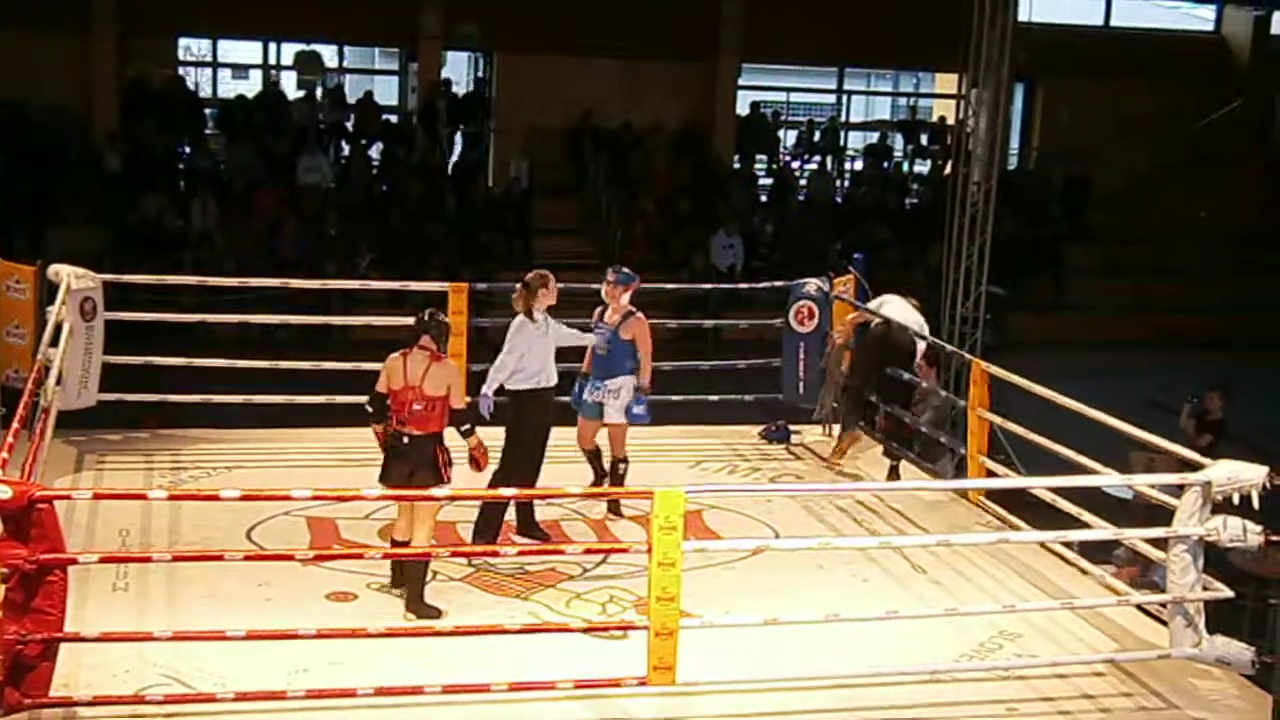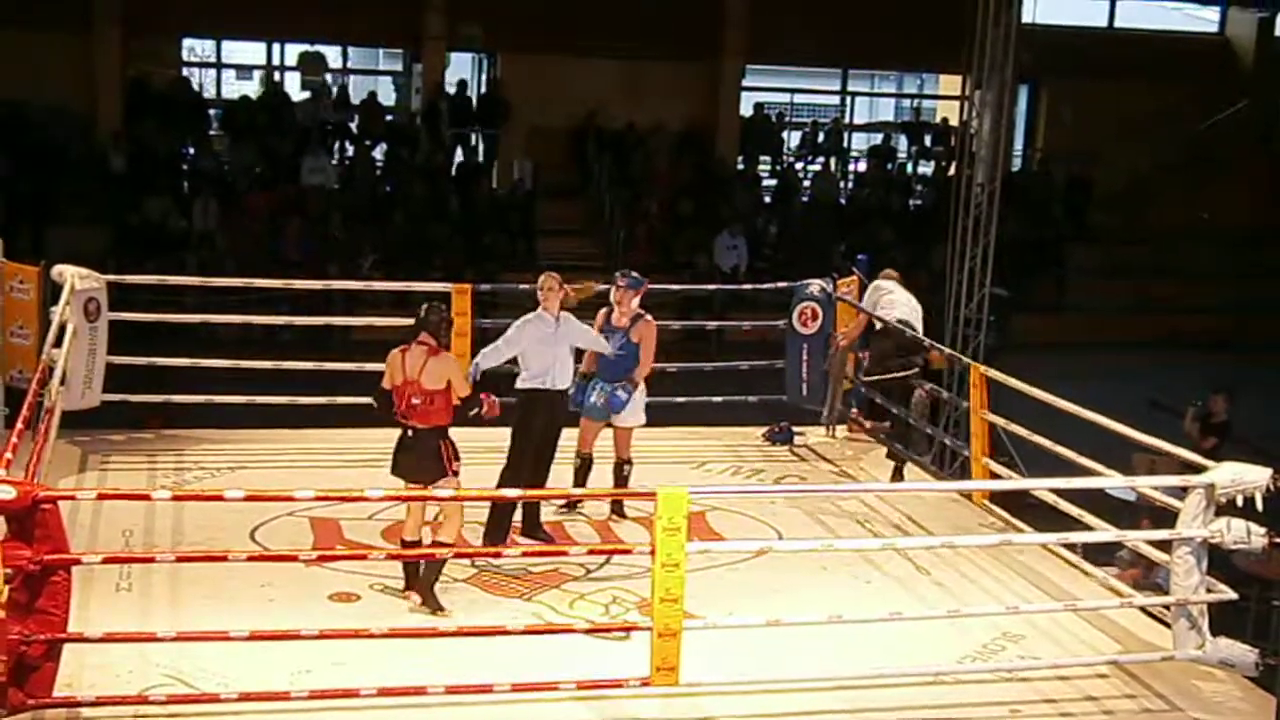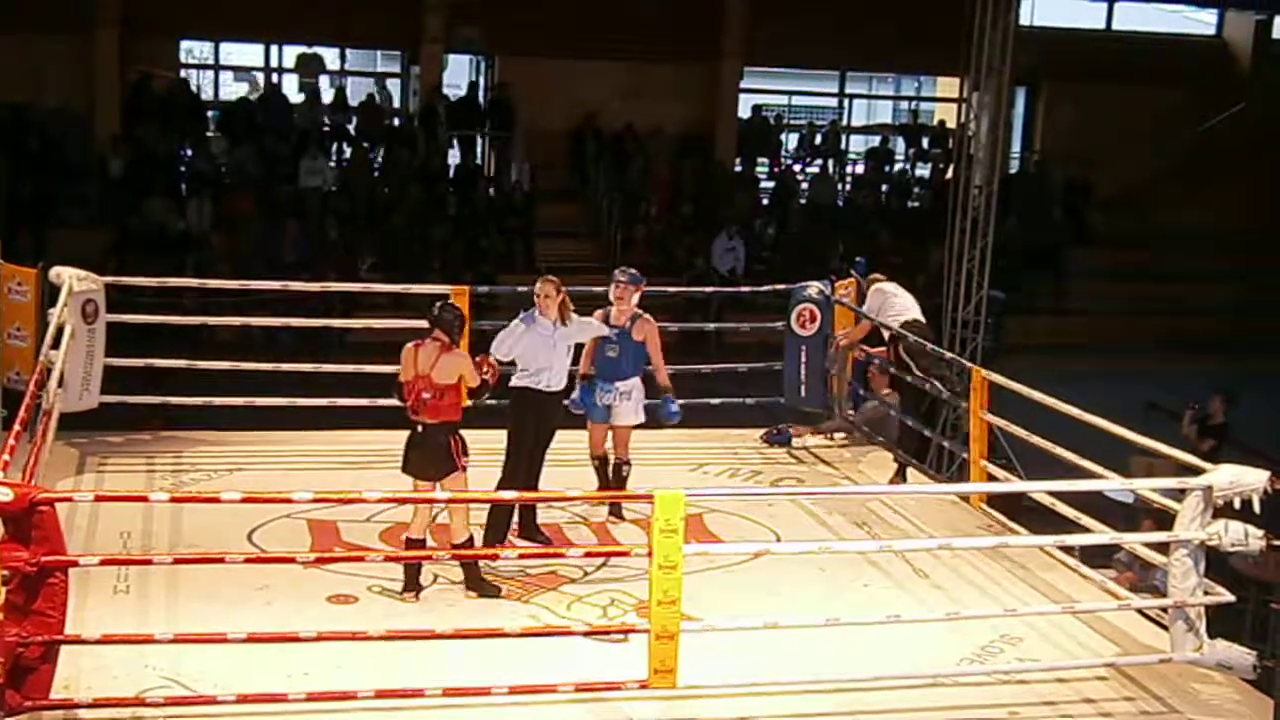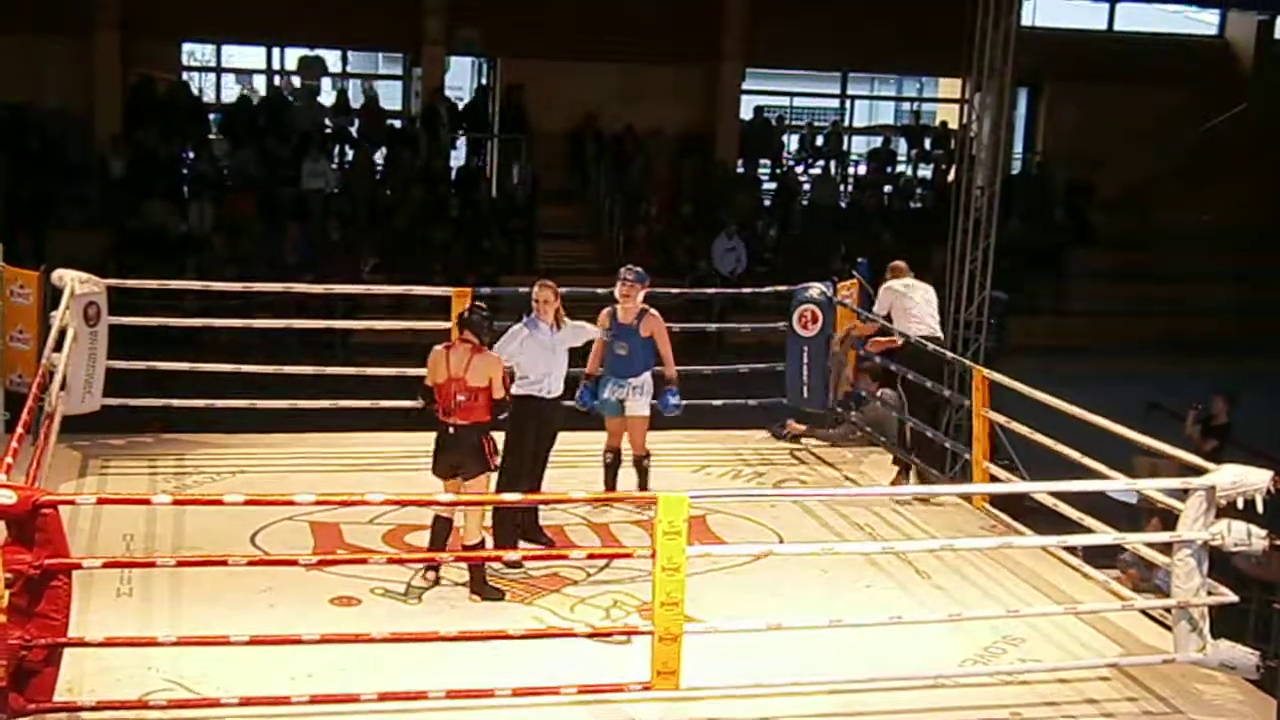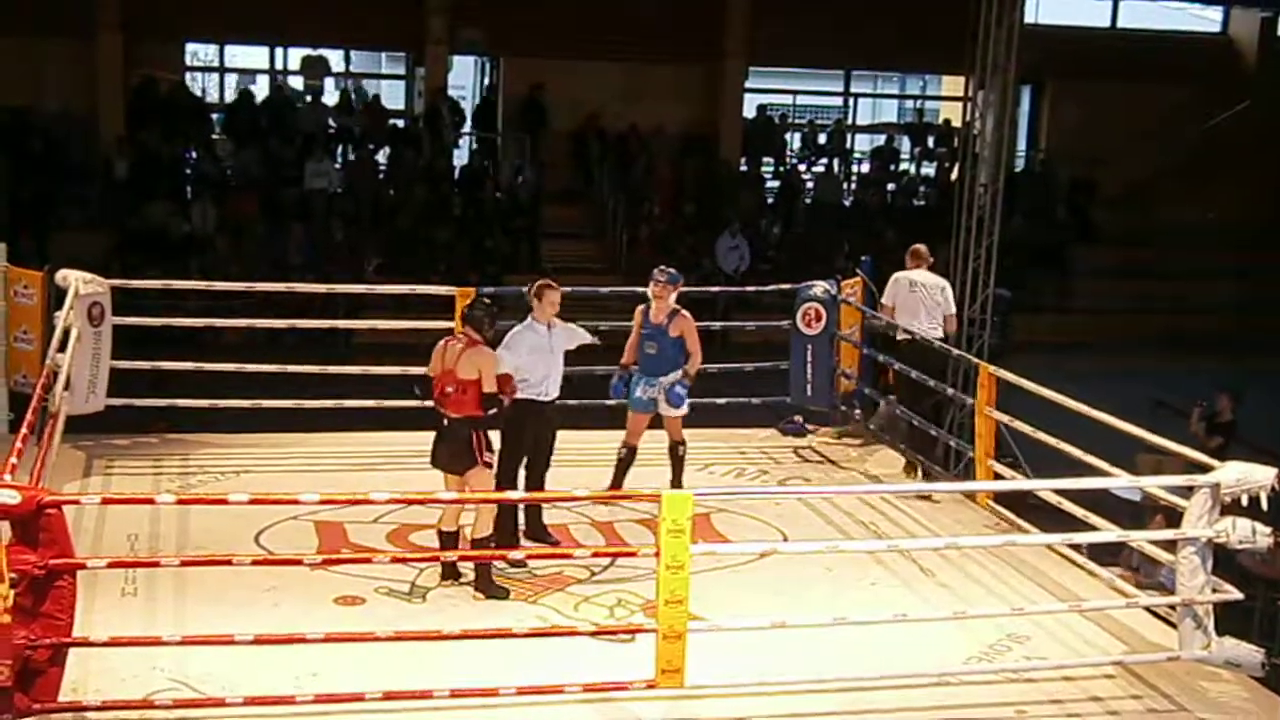
dt=0.4s
person 1, frame 1
left shoulder: (394, 361)
right shoulder: (449, 370)
left elbow: (375, 406)
right elbow: (460, 418)
left wrist: (382, 433)
right wrist: (477, 448)
left hip: (399, 449)
right hip: (429, 452)
left knee: (404, 516)
right knee: (423, 527)
left ankle: (400, 580)
right ankle: (414, 602)
person 1, frame 2
left shoulder: (396, 357)
right shoulder: (447, 362)
left elbow: (383, 402)
right elbow: (469, 404)
right wrist: (487, 405)
left hip: (407, 443)
right hip: (435, 445)
left knee: (414, 513)
right knee: (452, 518)
left ankle: (411, 584)
right ankle: (423, 589)
person 1, frame 3
left shoulder: (409, 351)
right shoulder: (458, 359)
left elbow: (402, 393)
right elbow: (478, 391)
right wrist: (487, 371)
left hip: (419, 439)
right hip: (445, 441)
left knee: (421, 513)
right knee: (459, 514)
left ankle: (411, 585)
right ankle: (474, 581)
person 1, frame 4
left shoulder: (438, 354)
right shoulder: (490, 361)
left elbow: (427, 398)
right elbow: (498, 410)
right wrist: (501, 394)
left hip: (446, 439)
right hip: (475, 443)
left knee: (450, 502)
right knee: (474, 515)
left ankle: (430, 569)
right ankle: (478, 585)
person 1, frame 5
left shoulder: (443, 347)
right shoulder: (484, 355)
left elbow: (428, 389)
right elbow: (490, 407)
right wrist: (505, 393)
left hip: (446, 433)
right hip: (470, 436)
left knee: (454, 504)
right knee: (486, 508)
left ankle: (448, 570)
right ankle: (483, 582)
person 2, frame 1
left shoulder: (545, 322)
right shoulder: (523, 325)
left elbow: (564, 336)
right elbow: (506, 360)
left wrist: (592, 339)
right wrist: (487, 390)
left hip: (544, 397)
right hip: (524, 398)
left knee: (533, 463)
right knee: (511, 465)
left ankle: (525, 522)
right ankle: (485, 533)
person 2, frame 2
left shoulder: (569, 323)
right shoulder: (527, 325)
left elbow: (589, 338)
right elbow: (501, 350)
left wrist: (610, 349)
right wrist: (480, 362)
left hip: (558, 398)
right hip: (532, 397)
left knee: (542, 463)
right knee: (518, 465)
left ankle: (531, 524)
right ankle: (494, 535)
person 2, frame 3
left shoulder: (570, 324)
right shoulder: (526, 326)
left elbow: (591, 327)
right elbow: (499, 352)
left wrist: (608, 332)
right wrist: (521, 324)
left hip: (552, 399)
right hip: (525, 397)
left knee: (534, 465)
right knee: (515, 467)
left ankle: (528, 525)
right ankle: (494, 538)
person 2, frame 4
left shoulder: (565, 329)
right shoulder: (523, 331)
left elbow: (583, 330)
right elbow: (498, 357)
left wrist: (598, 334)
right wrist: (522, 333)
left hip: (551, 405)
right hip: (525, 404)
left knee: (535, 469)
right knee: (512, 472)
left ankle: (530, 527)
right ankle: (505, 543)
person 2, frame 5
left shoulder: (559, 330)
right shoulder: (520, 336)
left elbow: (573, 332)
right elbow: (499, 364)
left wrist: (589, 338)
left hip: (547, 408)
right hip: (521, 409)
left knee: (538, 469)
right knee: (508, 475)
left ankle: (535, 526)
right ankle: (506, 543)
person 3, frame 1
left shoulder: (636, 321)
right shoulder: (599, 313)
left elbow: (644, 361)
left wrist: (642, 396)
right wrist: (582, 379)
left hip: (620, 386)
right hip: (595, 384)
left knee: (617, 448)
right knee: (584, 439)
left ankle: (614, 501)
right ankle: (600, 477)
person 3, frame 2
left shoulder: (645, 324)
right shoulder: (604, 315)
left elbow: (646, 363)
right elbow: (593, 350)
left wrist: (628, 387)
right wrist: (582, 380)
left hip: (625, 390)
right hip: (599, 386)
left knee: (622, 449)
right knee: (584, 443)
left ankle: (617, 503)
right ankle: (577, 495)
person 3, frame 3
left shoulder: (644, 323)
right shoulder: (600, 316)
left elbow: (657, 361)
right elbow: (589, 351)
left wrist: (667, 394)
right wrist: (582, 383)
left hip: (627, 388)
right hip: (600, 386)
left knee: (620, 449)
right knee: (595, 447)
left ankle: (616, 504)
right ankle: (604, 488)
person 3, frame 4
left shoulder: (650, 318)
right shoulder: (607, 315)
left elbow: (667, 355)
right elbow: (598, 349)
left wrist: (671, 386)
right wrist: (588, 381)
left hip: (638, 383)
right hip: (612, 382)
left knee: (637, 443)
right knee: (612, 441)
left ankle: (644, 489)
right ankle: (610, 490)
person 3, frame 5
left shoulder: (682, 319)
right shoulder: (641, 312)
left elbow: (695, 353)
right elbow: (633, 343)
left wrist: (686, 382)
right wrist: (622, 372)
left hip: (670, 382)
right hip: (644, 380)
left knee: (674, 435)
right knee: (631, 436)
left ankle: (677, 483)
right ankle: (616, 485)
person 4, frame 1
left shoulder: (889, 299)
right shoulder: (922, 323)
left elbow: (854, 319)
right elbow: (917, 357)
left wrist: (845, 334)
left hip: (882, 333)
right hip: (908, 344)
left knee: (853, 387)
right knee: (897, 406)
left ankle: (849, 431)
right ankle: (894, 468)
person 4, frame 2
left shoulder: (878, 286)
right shoulder: (914, 301)
left elbow: (861, 322)
left wrist: (846, 341)
right wrist: (873, 353)
left hip: (891, 333)
right hip: (912, 342)
left knee: (870, 377)
right knee: (900, 409)
left ankle: (920, 363)
right ankle: (898, 469)
person 4, frame 3
left shoulder: (878, 289)
right shoulder: (905, 295)
left elbow: (864, 326)
left wrist: (847, 340)
left hip: (909, 334)
right hip: (924, 335)
left knee: (922, 372)
right knee: (911, 408)
right ankle: (901, 470)
person 4, frame 4
left shoulder: (890, 287)
right shoulder: (928, 289)
left elbow: (874, 324)
left wrist: (854, 330)
left hip: (913, 349)
right hip: (936, 347)
left knee: (915, 412)
right knee: (930, 413)
left ankle: (930, 474)
person 4, frame 5
left shoulder: (899, 278)
right shoulder: (942, 284)
left elbow: (886, 314)
right elbow: (952, 327)
left hip: (908, 346)
right hip: (935, 349)
left knee: (911, 410)
right knee: (930, 409)
left ankle: (930, 469)
right ankle: (916, 461)
